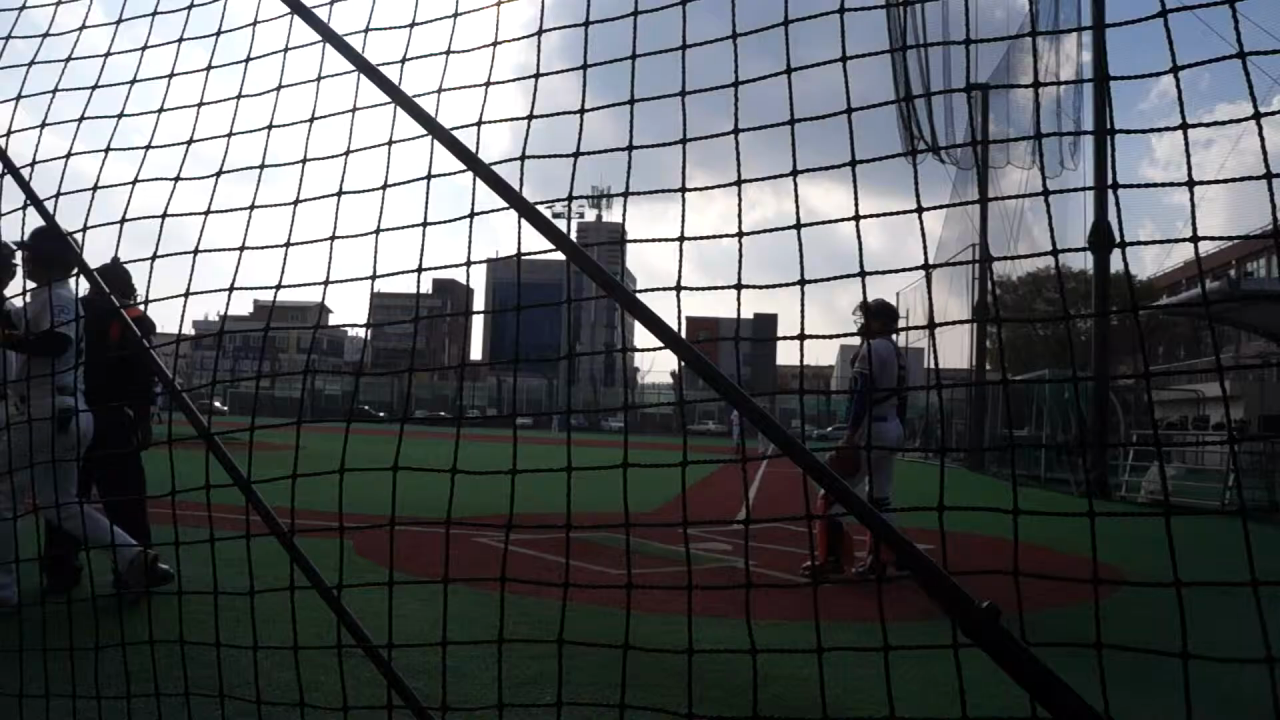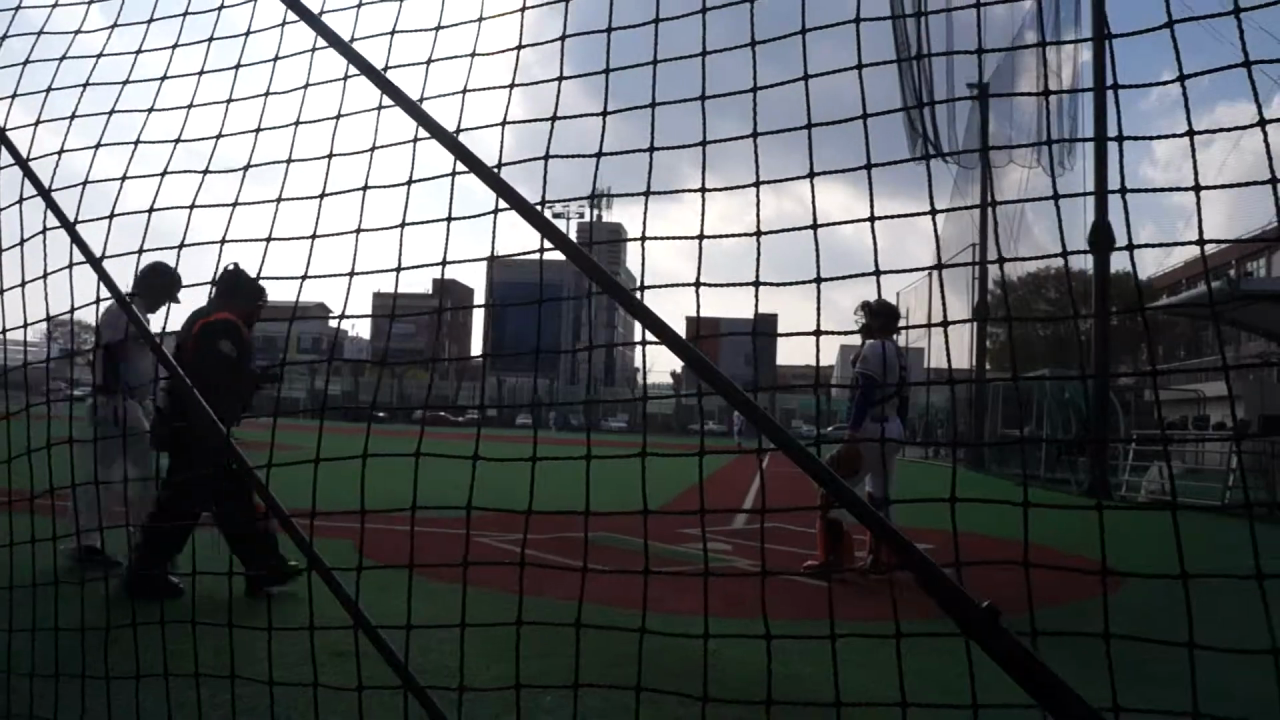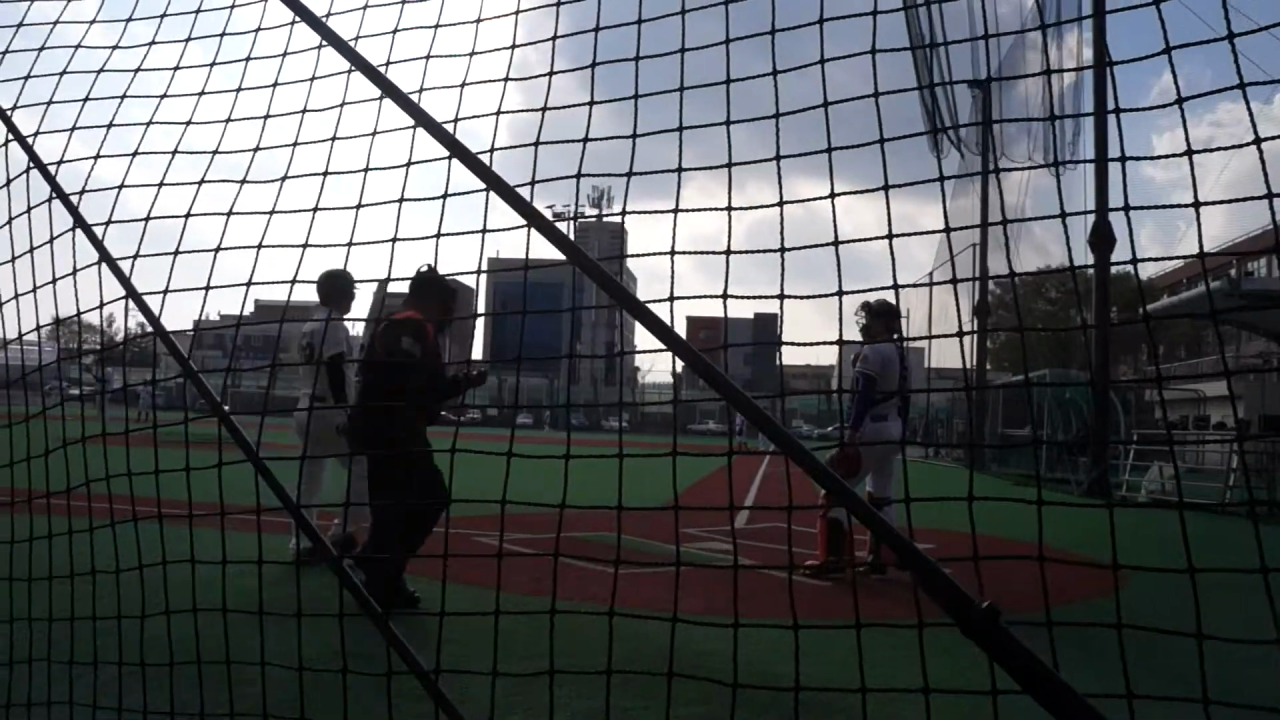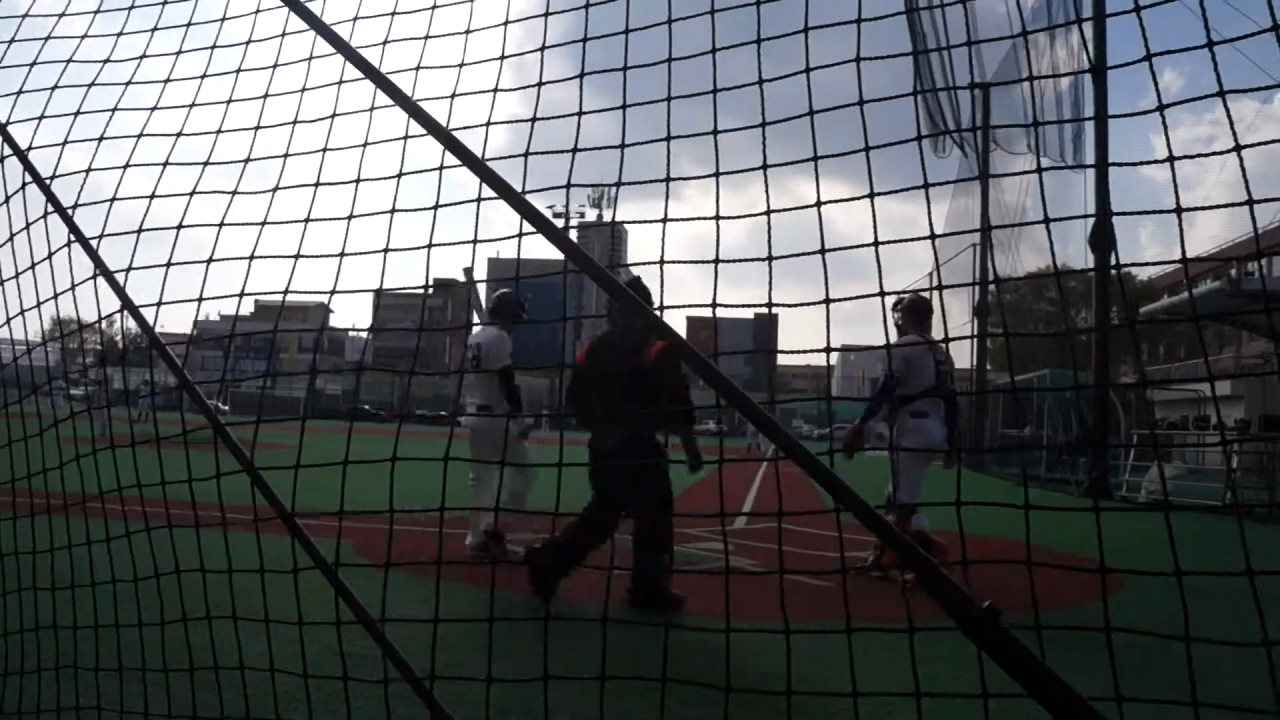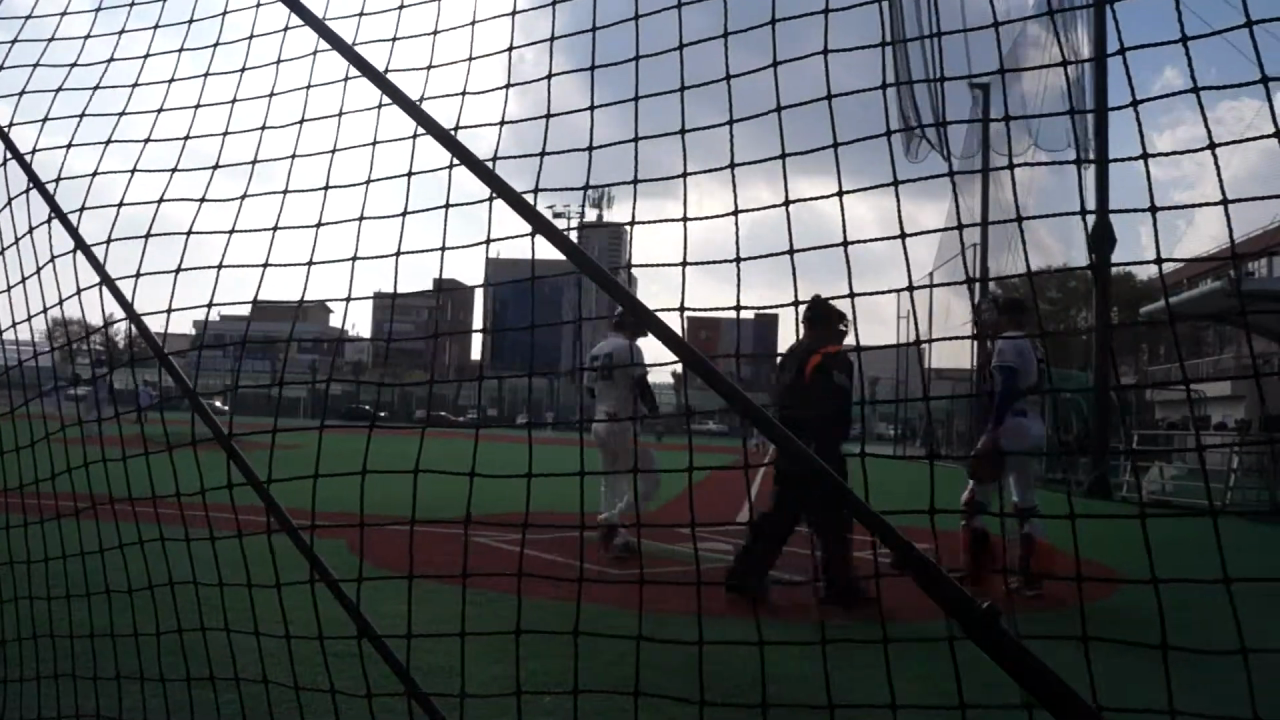
dt=1s
person 1, frame 1
right shoulder: (132, 320)
right elbow: (142, 377)
right wrist: (142, 422)
right hip: (111, 421)
right knee: (125, 496)
left ankle: (59, 572)
person 1, frame 2
left shoulder: (202, 322)
right shoulder: (223, 327)
right elbow: (220, 386)
left wrist: (261, 378)
right wrist: (217, 434)
left hip: (196, 428)
right hip: (199, 431)
left knee: (235, 498)
right knee: (181, 504)
left ankle: (267, 568)
right ankle: (146, 574)
person 1, frame 3
left shoulder: (412, 328)
right shoulder: (411, 327)
left elbow: (427, 385)
right elbow: (396, 383)
left wrist: (465, 382)
right wrist: (410, 429)
left hip: (400, 435)
right hip: (391, 434)
left knee: (433, 496)
right knee: (397, 508)
left ankle: (377, 568)
right ankle: (382, 586)
person 1, frame 4
left shoulder: (596, 347)
right shoulder: (660, 348)
left elbow: (575, 397)
right elbow: (675, 398)
left wrist: (594, 420)
right wrist: (688, 441)
left hip: (602, 442)
right hip: (637, 442)
left knee: (602, 512)
right knee: (654, 515)
left ankle: (549, 561)
right ankle: (649, 590)
person 1, frame 5
left shoulder: (789, 358)
right shoulder: (832, 358)
right elbow: (833, 411)
right wrist: (827, 442)
left hip: (787, 451)
right hip: (819, 452)
left knee: (779, 518)
right knee: (835, 520)
left ankle: (745, 575)
right ankle: (840, 587)
person 2, frame 1
left shoulder: (53, 297)
right shoulder: (51, 296)
left elbow: (58, 343)
left hip: (47, 414)
right hip: (63, 413)
right knee: (63, 505)
person 2, frame 2
left shoulder: (132, 315)
right shoulder: (122, 312)
right elbow: (109, 357)
left wrist: (146, 403)
right wrist: (112, 401)
left hip: (123, 405)
right hip: (121, 405)
left knee: (103, 477)
right knee: (146, 472)
left ankle: (86, 542)
person 2, frame 3
left shoulder: (309, 327)
right shoulder: (334, 327)
right elbow: (335, 371)
right wrist: (342, 412)
left hip: (304, 409)
right hip: (328, 411)
left knee: (308, 479)
right knee: (357, 474)
left ankle: (300, 542)
right ankle: (343, 531)
person 2, frame 4
left shoulder: (472, 339)
right shoulder: (499, 338)
right elbow: (507, 380)
right wrist: (520, 417)
left hip: (471, 416)
right hip: (493, 418)
left knee: (480, 479)
right knee: (522, 473)
left ankle: (479, 539)
right ankle: (493, 526)
person 2, frame 5
left shoulder: (595, 351)
right shoulder: (628, 347)
right elbow: (641, 386)
right wrist: (655, 416)
left hip: (600, 424)
right hip: (622, 424)
left knee: (611, 483)
right knee: (648, 479)
left ankle: (615, 539)
right ankle: (612, 522)
person 3, frame 1
left shoulder: (872, 347)
right shoulder: (897, 353)
left elbow: (862, 395)
right elbow: (901, 398)
left wrist: (849, 436)
left hip: (871, 429)
right hip: (892, 430)
right knee: (880, 497)
left ankle: (832, 559)
right ankle: (877, 559)
person 3, frame 2
left shoulder: (873, 348)
right shoulder: (898, 354)
left elbow: (864, 395)
right elbow: (903, 400)
left wrist: (851, 435)
left hip: (872, 429)
right hip: (893, 430)
right knee: (880, 496)
left ankle: (832, 558)
right ankle: (879, 558)
person 3, frame 3
left shoulder: (873, 349)
right shoulder: (900, 354)
left elbow: (864, 395)
right elbow: (904, 400)
left wrist: (851, 433)
left hip: (872, 429)
right hip: (893, 430)
right knee: (881, 497)
left ankle: (834, 558)
right ankle: (878, 558)
person 3, frame 4
left shoulder: (903, 346)
right shoulder: (942, 353)
left elbow: (885, 391)
right elbow: (951, 402)
left wrist: (861, 424)
right wrist: (951, 443)
left hip: (910, 428)
right hip: (935, 430)
left knee: (905, 501)
right knee: (897, 497)
right ankle: (884, 558)
person 3, frame 5
left shoulder: (1007, 343)
right shoulder: (1034, 348)
left elbow: (1004, 390)
right elbow: (1029, 390)
left wrist: (991, 432)
left hip: (1012, 426)
right hip: (1035, 427)
left knee: (976, 499)
right knee: (1027, 503)
left ankle: (978, 570)
right ankle: (1028, 575)
